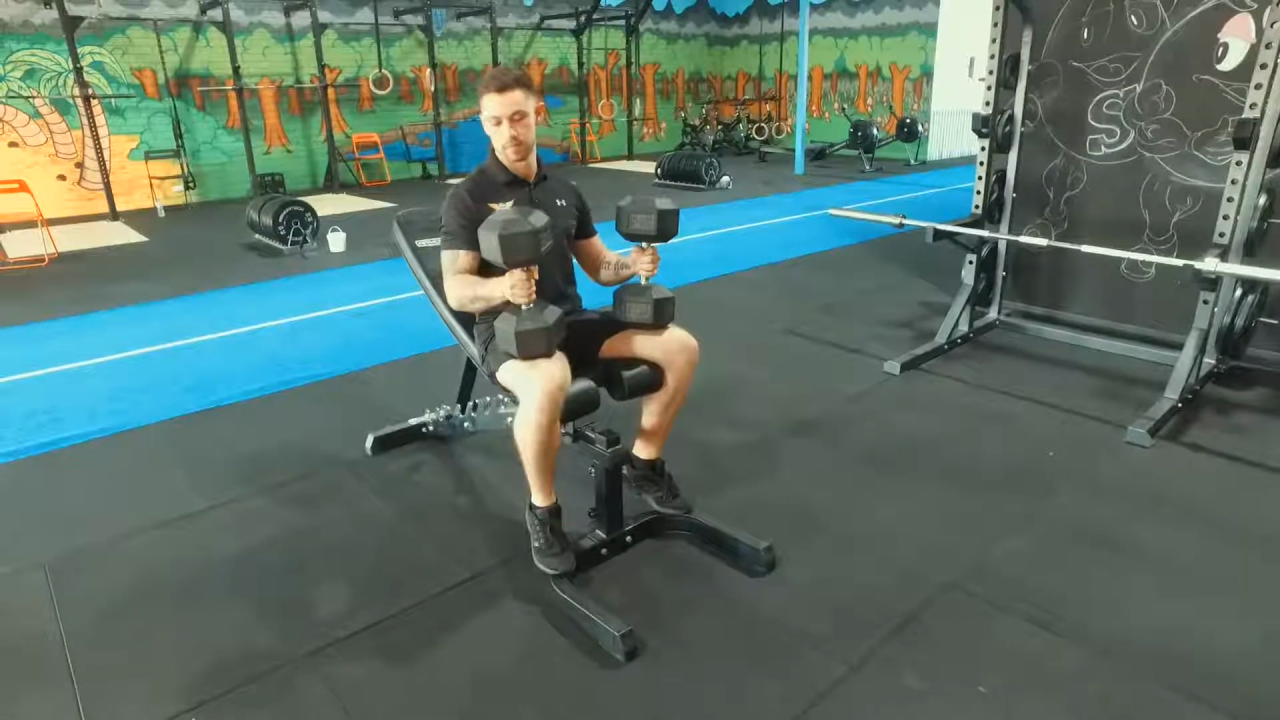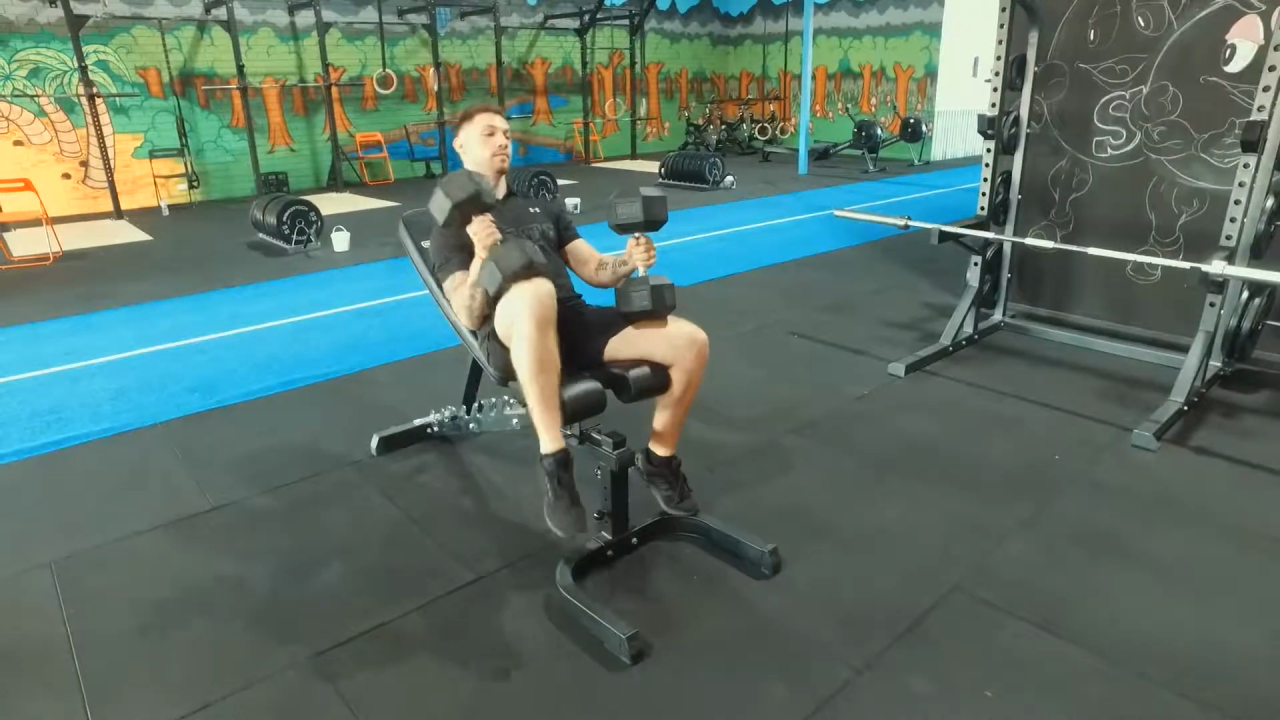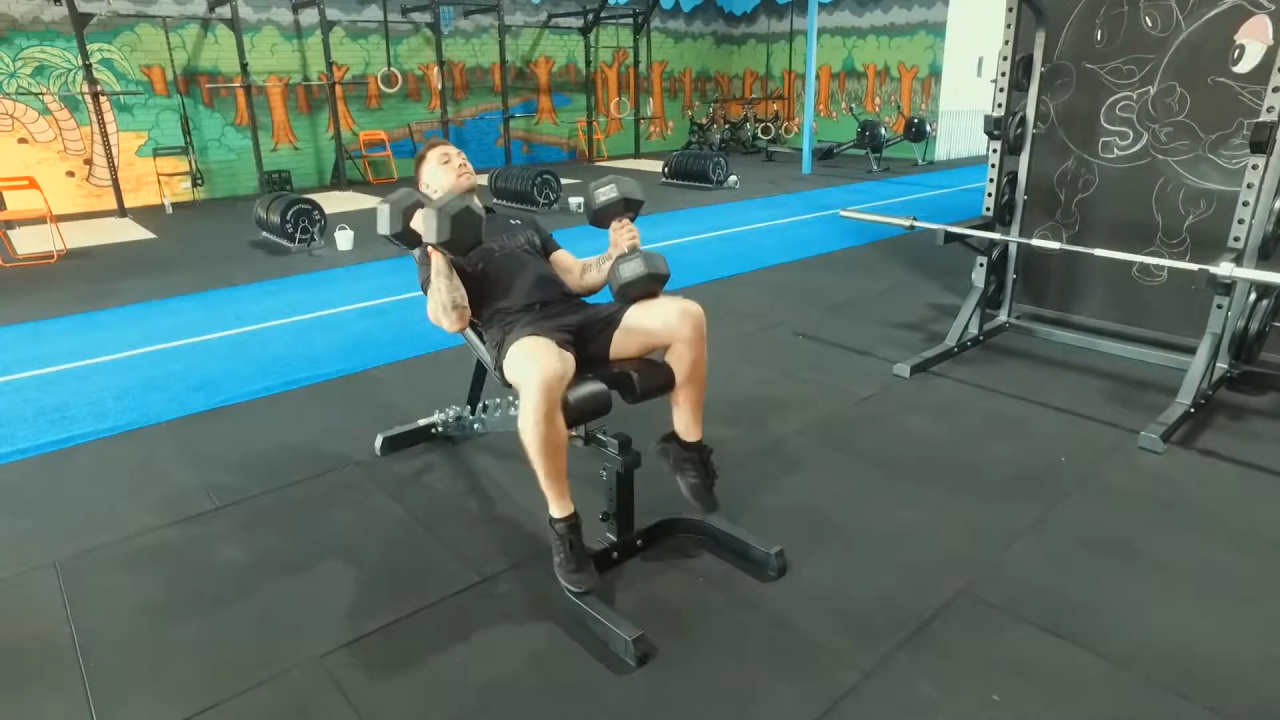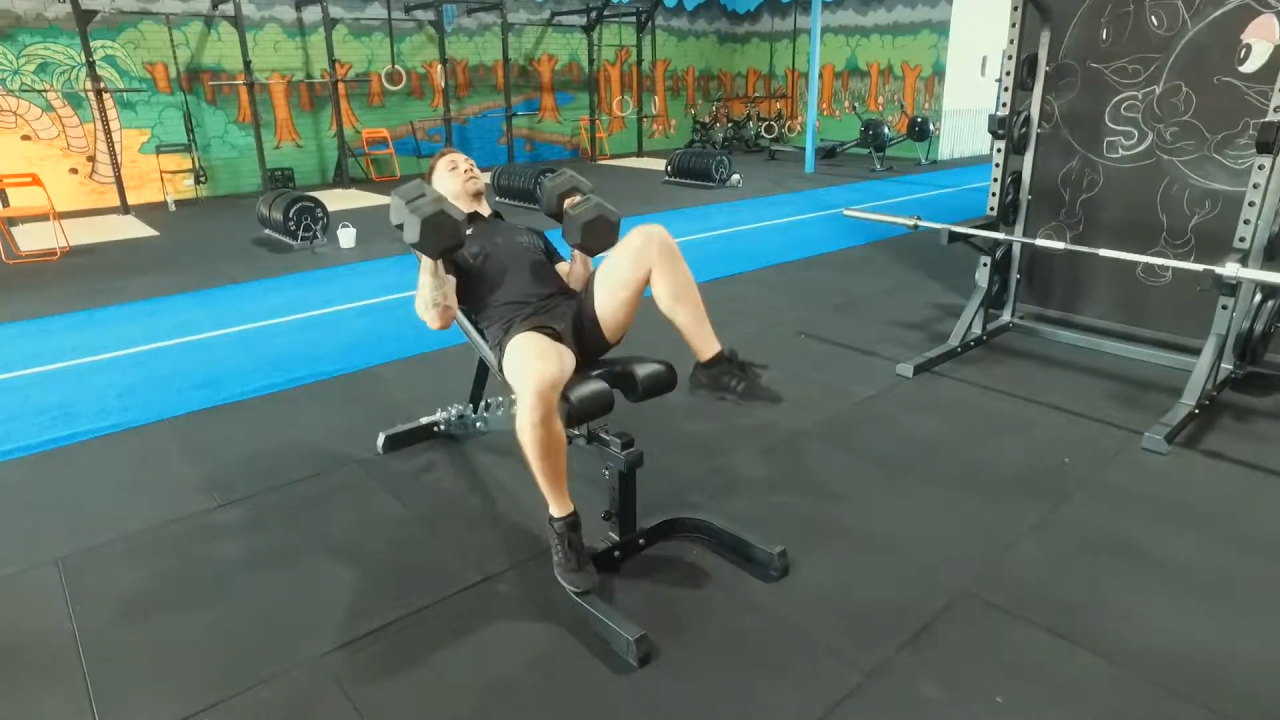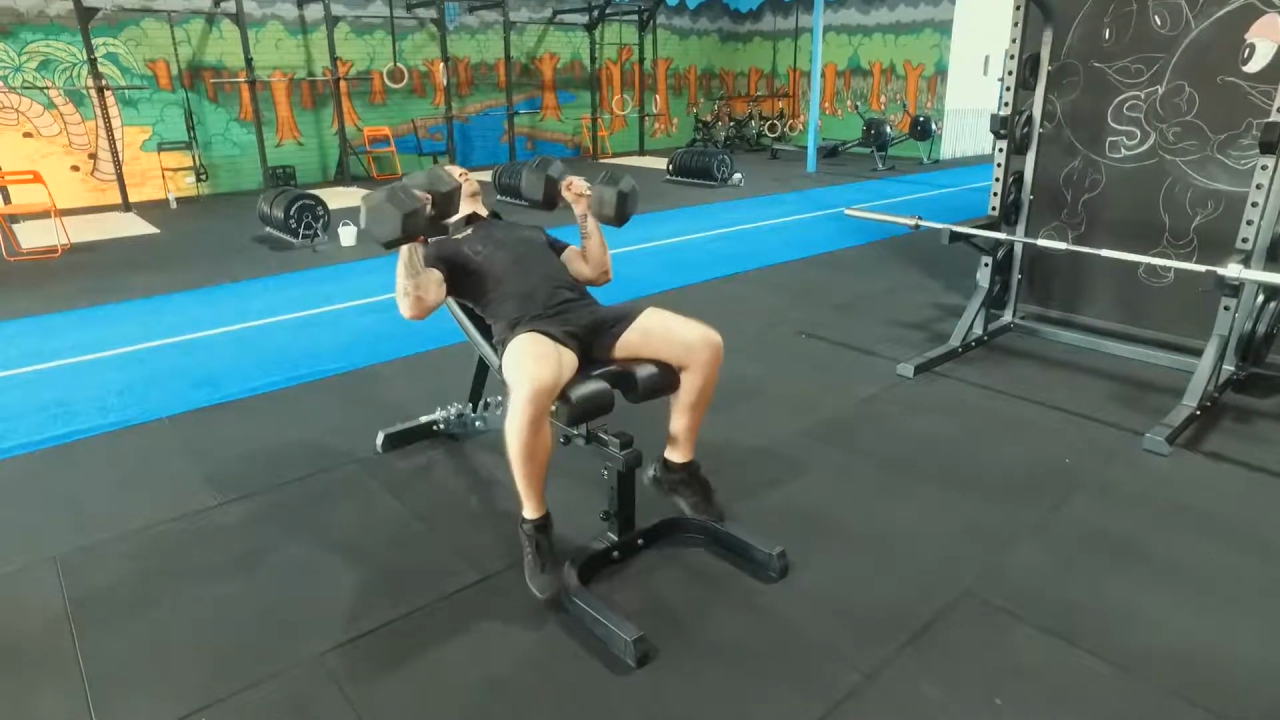
dt=0.5s
person 1, frame 1
left shoulder: (564, 190)
right shoulder: (468, 197)
left elbow: (598, 265)
right elbow: (456, 290)
left wrist: (633, 264)
right wrist: (501, 288)
left hip: (571, 320)
left knee: (681, 347)
right knee: (548, 385)
left ankle: (644, 464)
right ankle: (543, 511)
person 1, frame 2
left shoulder: (543, 207)
right shoulder: (453, 226)
left elbow: (594, 269)
right elbow: (469, 314)
left wrist: (630, 260)
right wrist: (481, 254)
left hip: (576, 319)
right hip: (512, 326)
left knee: (691, 342)
right knee: (534, 294)
left ankle: (658, 459)
right ankle: (554, 463)
person 1, frame 3
left shoulder: (521, 223)
right shoulder: (439, 247)
left elbow: (580, 279)
right elbow: (453, 319)
left wrist: (617, 250)
right wrist: (438, 250)
left hip: (583, 319)
right hip: (523, 333)
left knee: (685, 317)
right knee: (542, 383)
left ankle: (686, 448)
right ankle: (564, 524)
person 1, frame 4
left shoulder: (527, 233)
right elbow: (437, 316)
left hip: (582, 317)
right hip: (525, 331)
left knee: (650, 239)
right knee: (539, 388)
left ankle: (714, 366)
right ankle: (563, 523)
person 1, frame 5
left shoulder: (529, 231)
right shoulder: (446, 250)
left elbow: (599, 272)
right elbow: (414, 306)
left wrist: (583, 212)
left hip: (592, 317)
right hip: (533, 330)
left knee: (706, 345)
right knee: (532, 390)
left ankle: (676, 467)
right ankle: (535, 524)
